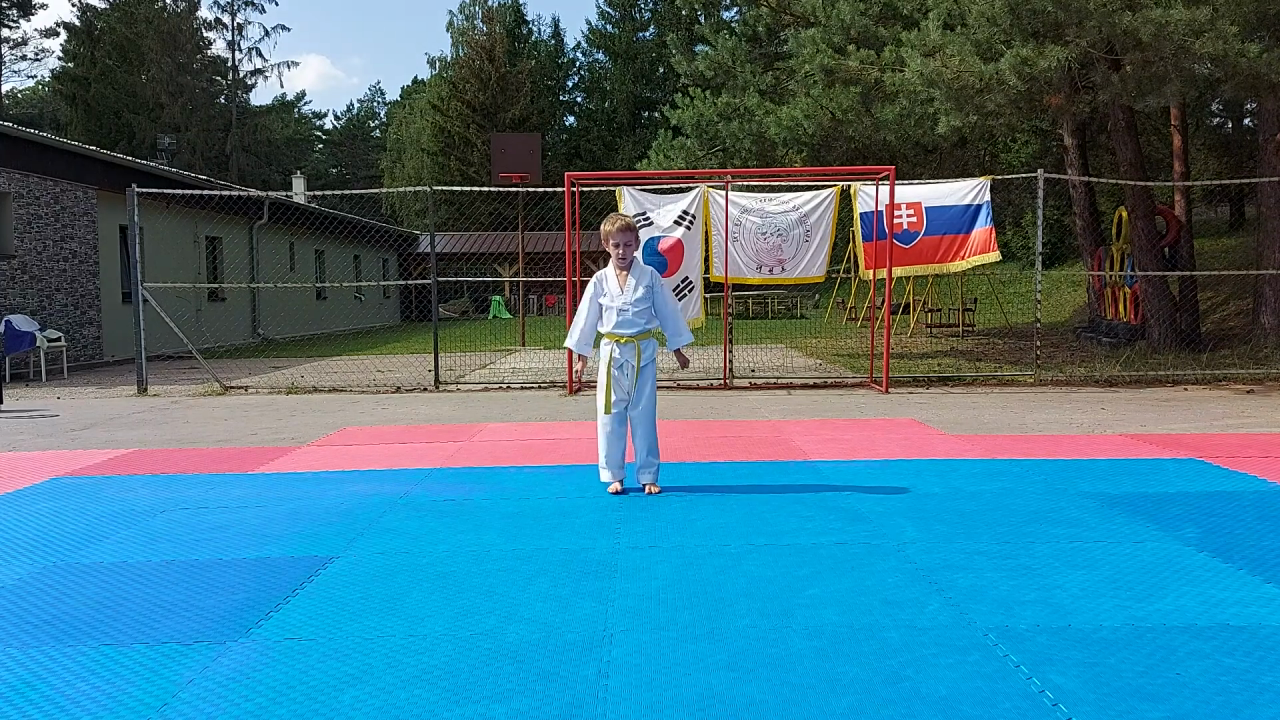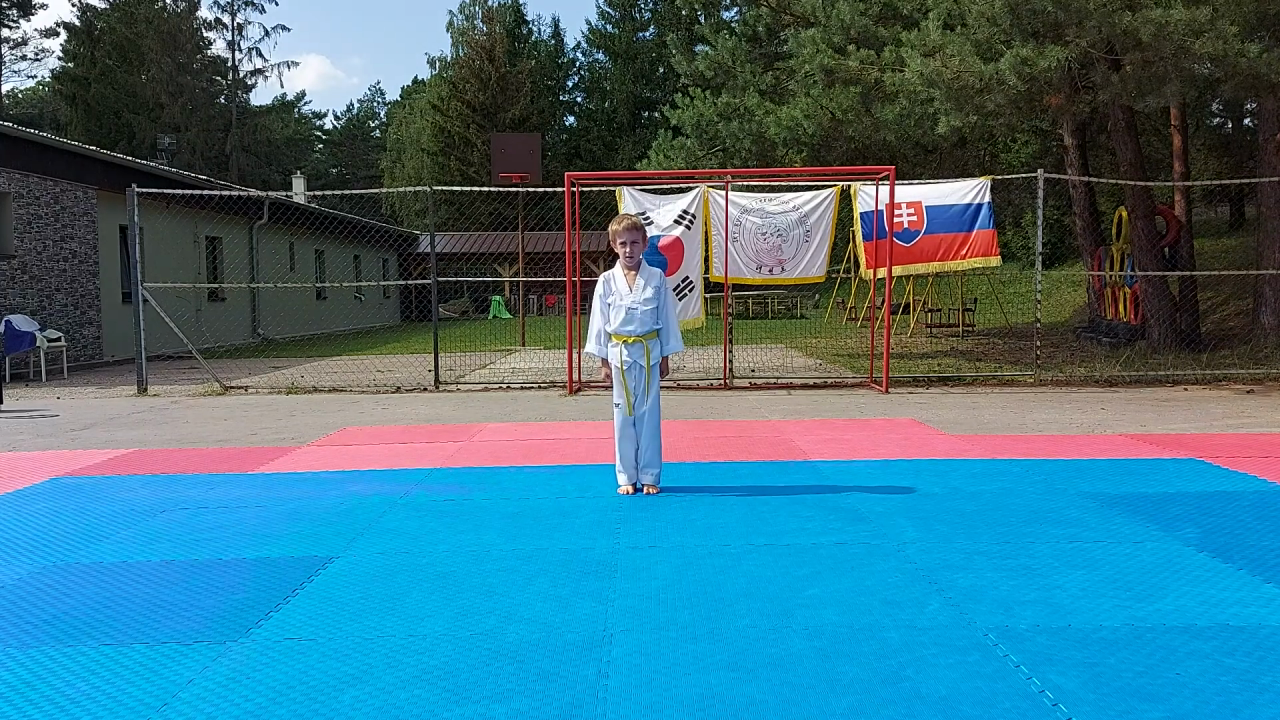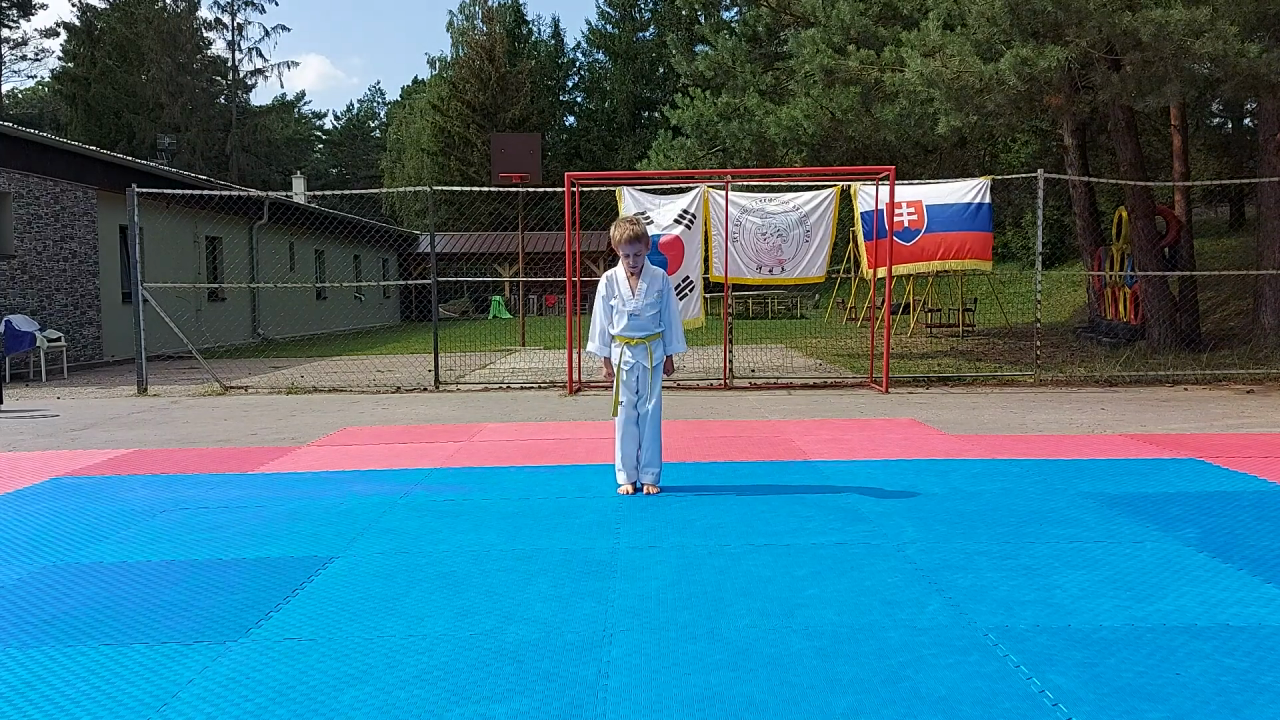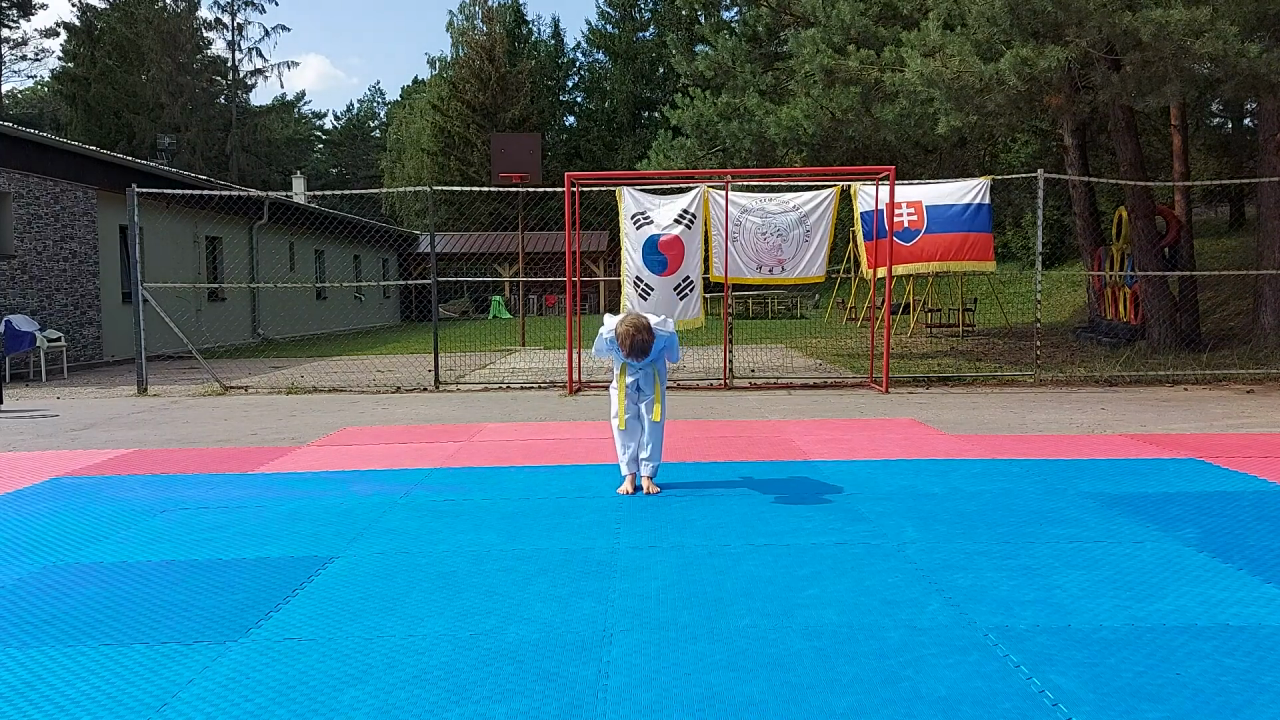
dt=0.4s
person 1, frame 1
left shoulder: (650, 277)
right shoulder: (599, 281)
left elbow: (669, 312)
right elbow: (586, 317)
left wrist: (678, 351)
right wrist: (581, 356)
left hip: (643, 352)
right hip: (613, 352)
left knee: (643, 415)
right knee: (610, 413)
left ankle: (648, 475)
right ankle: (613, 475)
person 1, frame 2
left shoulder: (657, 278)
right shoulder: (607, 281)
left elbow: (667, 319)
right elbow: (599, 322)
left wrist: (665, 357)
right wrist: (604, 362)
left hip: (649, 352)
right hip: (620, 354)
left knee: (649, 414)
right knee: (623, 416)
left ankle: (649, 476)
right ankle: (627, 477)
person 1, frame 3
left shoulder: (660, 279)
right shoulder: (608, 281)
left elbow: (670, 318)
right elbow: (601, 322)
left wrist: (669, 356)
right wrist: (606, 360)
left hip: (652, 353)
right hip: (622, 354)
left knee: (650, 414)
right knee: (625, 415)
left ankle: (649, 476)
right ankle: (627, 477)
person 1, frame 4
left shoulder: (665, 333)
right shoulder: (608, 334)
left elbow: (673, 353)
left wrist: (657, 361)
left hip: (653, 369)
right hip: (624, 371)
left knee: (652, 417)
right knee: (623, 417)
left ankle: (647, 474)
right ankle: (630, 474)
